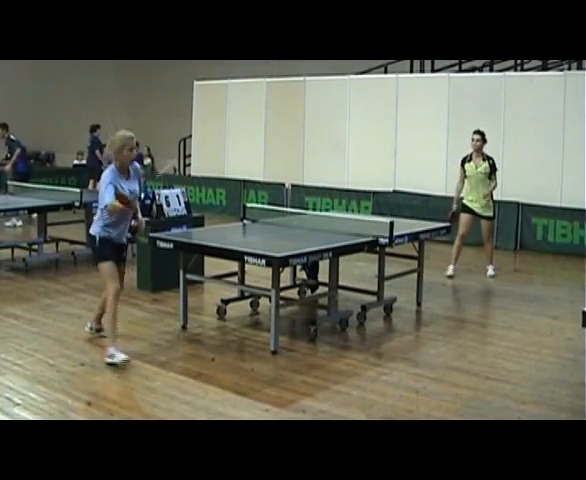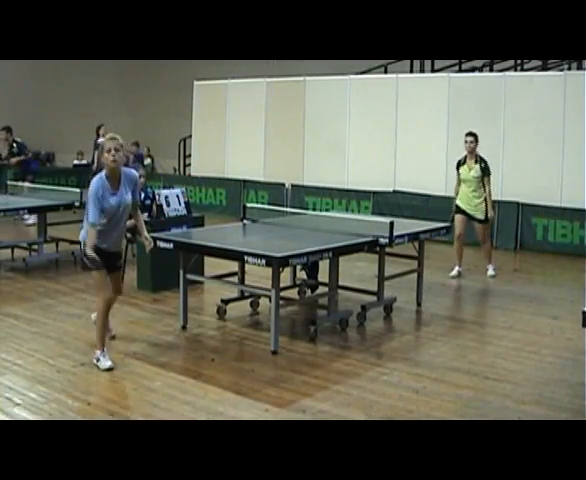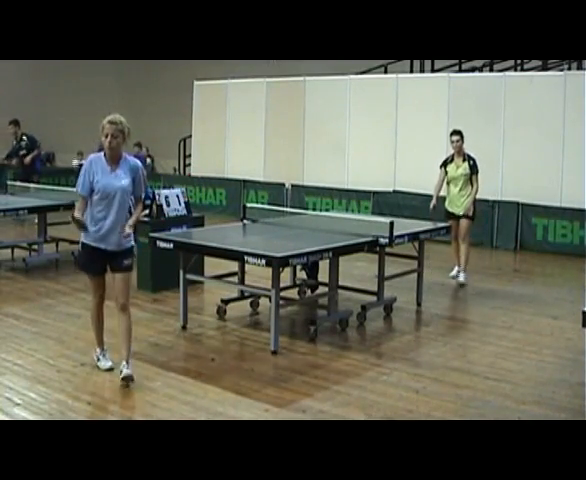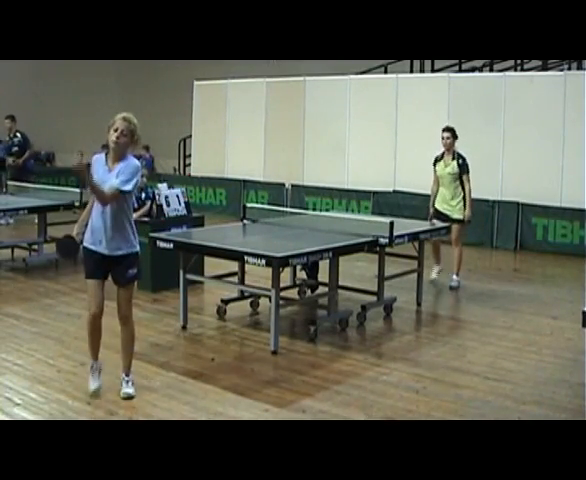
dt=0.4s
person 1, frame 1
left shoulder: (135, 169)
right shoulder: (108, 176)
right elbow: (110, 206)
left wrist: (139, 215)
right wrist: (118, 207)
left hip: (120, 238)
right hip: (102, 236)
left knee: (116, 286)
right knee: (114, 289)
left ankle: (95, 324)
right ankle: (112, 348)
person 1, frame 2
left shoulder: (131, 177)
right shoulder: (97, 185)
left elbow: (135, 208)
right elbow: (92, 225)
left wrist: (143, 232)
right wrist: (89, 250)
left hip: (116, 243)
right hip: (96, 245)
left knee: (116, 292)
right knee: (106, 296)
left ankle: (101, 317)
right ankle: (100, 352)
person 1, frame 3
left shoulder: (134, 166)
right shoulder: (92, 163)
left elbow: (139, 204)
right elbow: (82, 199)
left wrist: (131, 223)
right wrist: (79, 216)
left hip: (121, 244)
right hip: (93, 242)
left knee: (122, 304)
right knee: (98, 299)
left ankle: (126, 364)
right ankle: (101, 351)
person 1, frame 4
left shoulder: (132, 166)
right shoulder: (98, 160)
left elbow: (107, 198)
left wrist: (86, 176)
right wrist: (80, 226)
left hip: (124, 248)
right hip: (95, 246)
left knee: (125, 315)
right knee: (95, 311)
left ankle: (126, 376)
right ankle: (95, 364)
person 2, frame 1
left shoulder: (490, 161)
right shoulder: (465, 160)
left elbow: (494, 182)
right elbow: (460, 182)
left wrist: (489, 191)
right wrist: (455, 201)
left hip: (485, 204)
right hip: (468, 202)
left knee: (487, 237)
right knee: (461, 234)
left ankle: (490, 266)
right ankle: (452, 266)
person 2, frame 2
left shoulder: (482, 163)
right shoulder: (459, 163)
left elbow: (487, 187)
left wrist: (490, 208)
right wrist: (454, 203)
left hip: (478, 205)
right hip: (461, 204)
left knee: (483, 238)
right knee: (458, 235)
left ankle: (490, 265)
right ankle: (458, 267)
person 2, frame 3
left shoulder: (470, 161)
right shoulder: (447, 162)
left elbow: (475, 184)
right elbow: (440, 182)
left wrist: (471, 202)
right wrist: (434, 199)
left hip: (466, 204)
right hip: (451, 204)
left knee: (463, 238)
right knee: (454, 238)
left ankle: (463, 273)
right ankle: (457, 266)
person 2, frame 4
left shoulder: (460, 160)
right shoulder: (437, 160)
left elbow: (467, 185)
left wrist: (468, 207)
right wrist: (431, 205)
left hip: (457, 206)
right hip: (440, 205)
left knee: (455, 241)
right knee: (434, 238)
left ankle: (455, 277)
right ankle: (437, 265)
